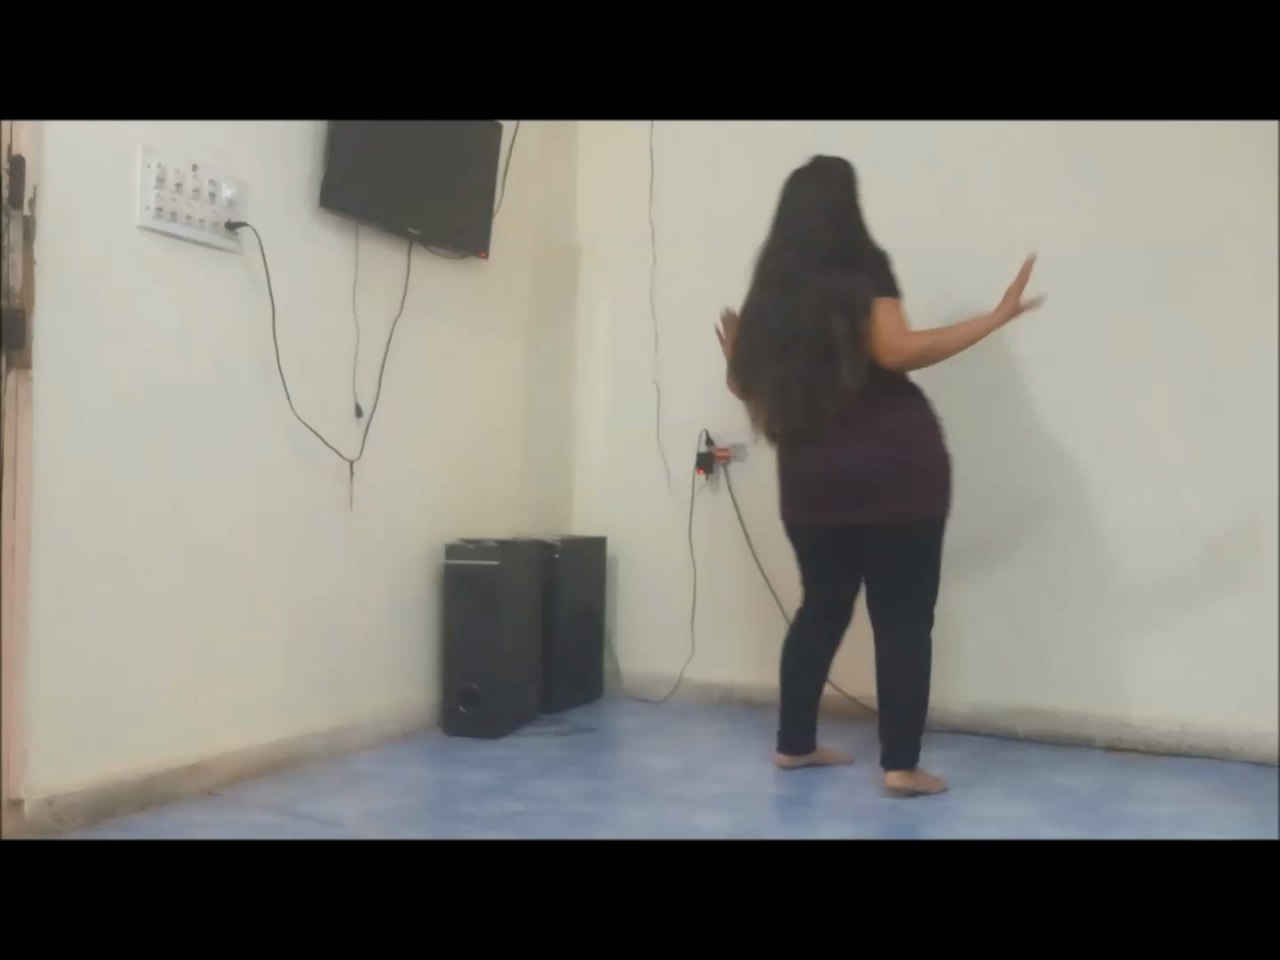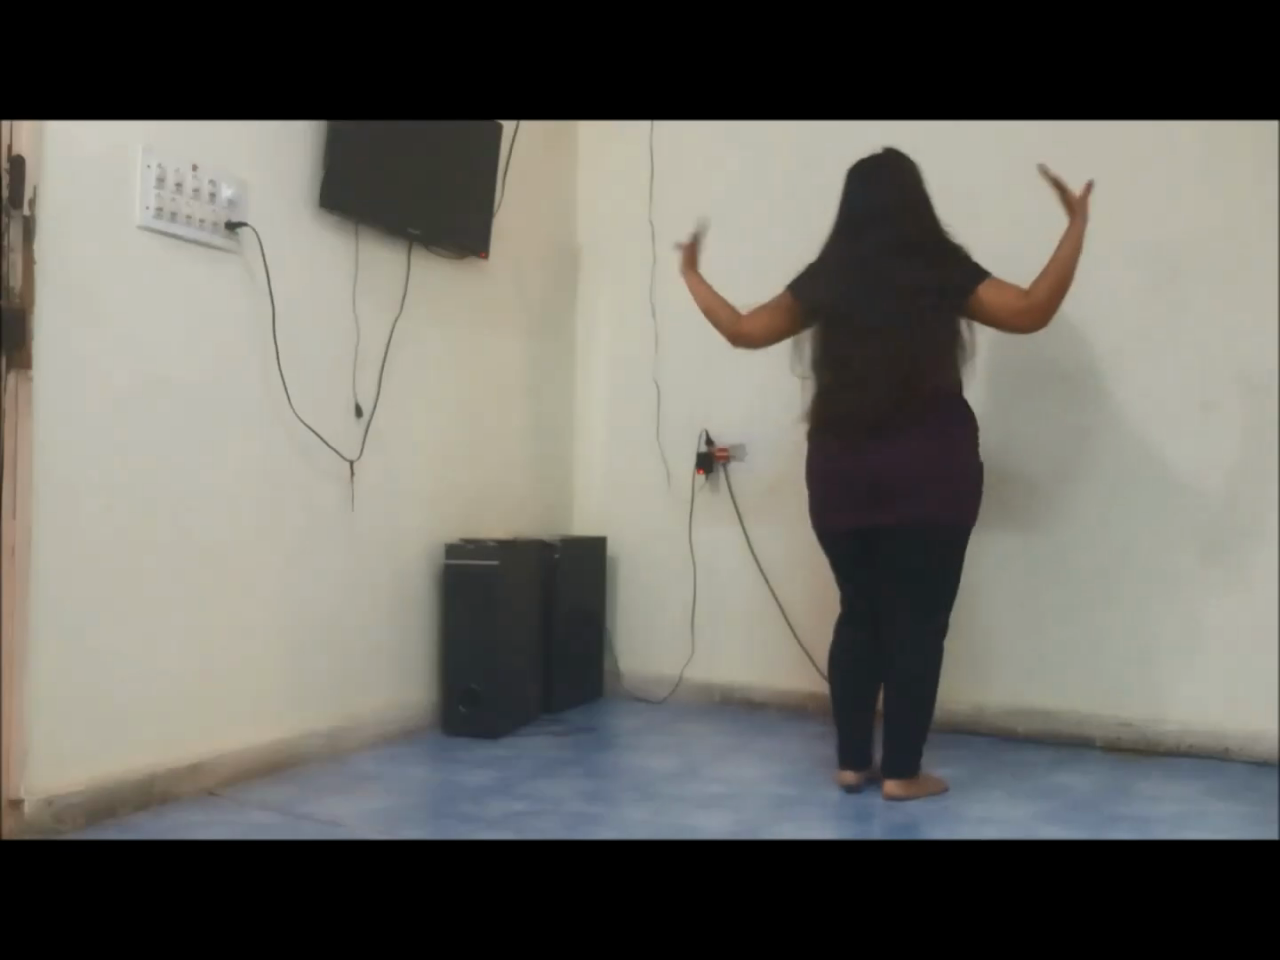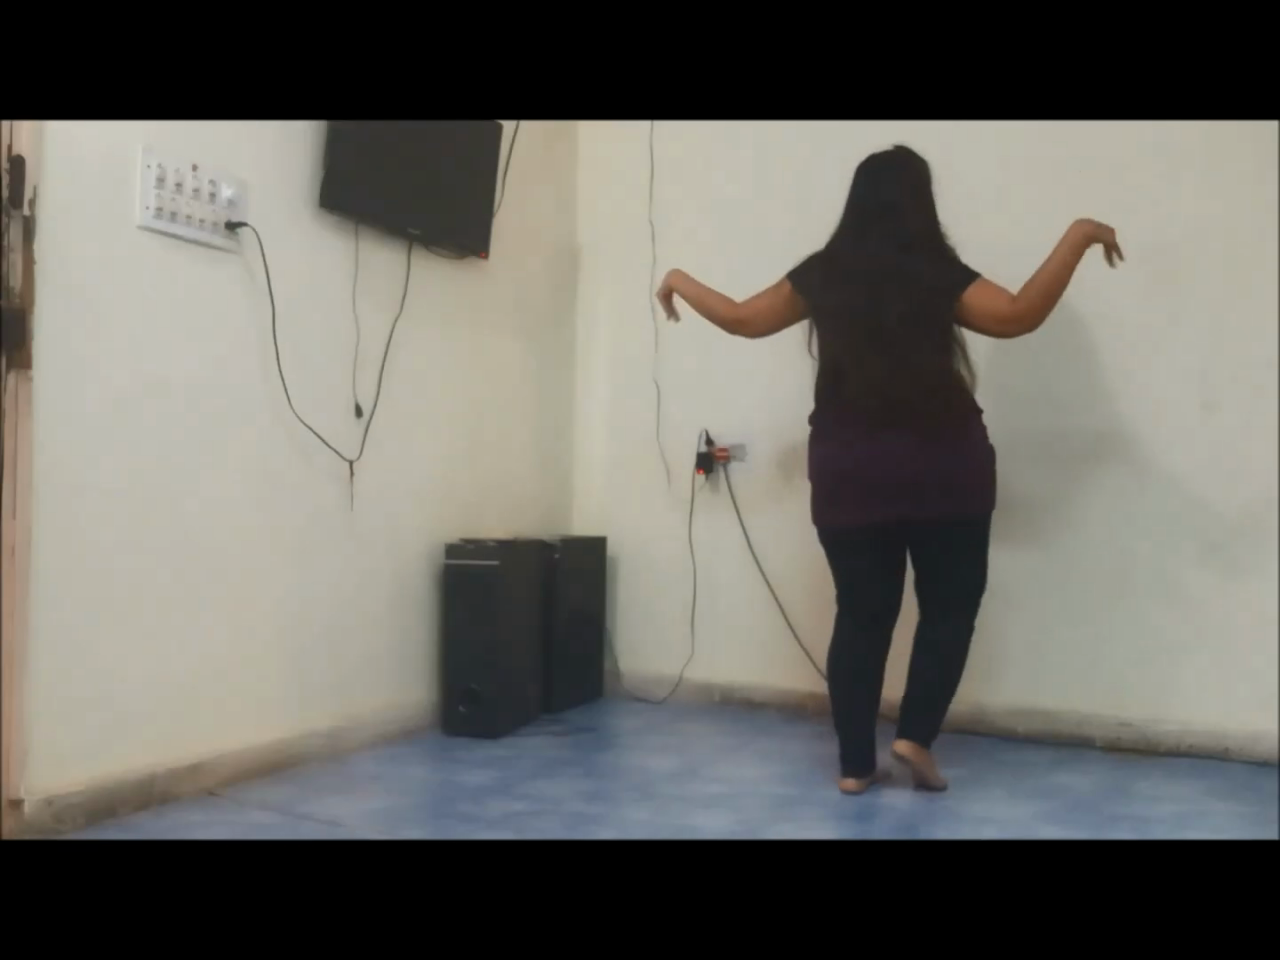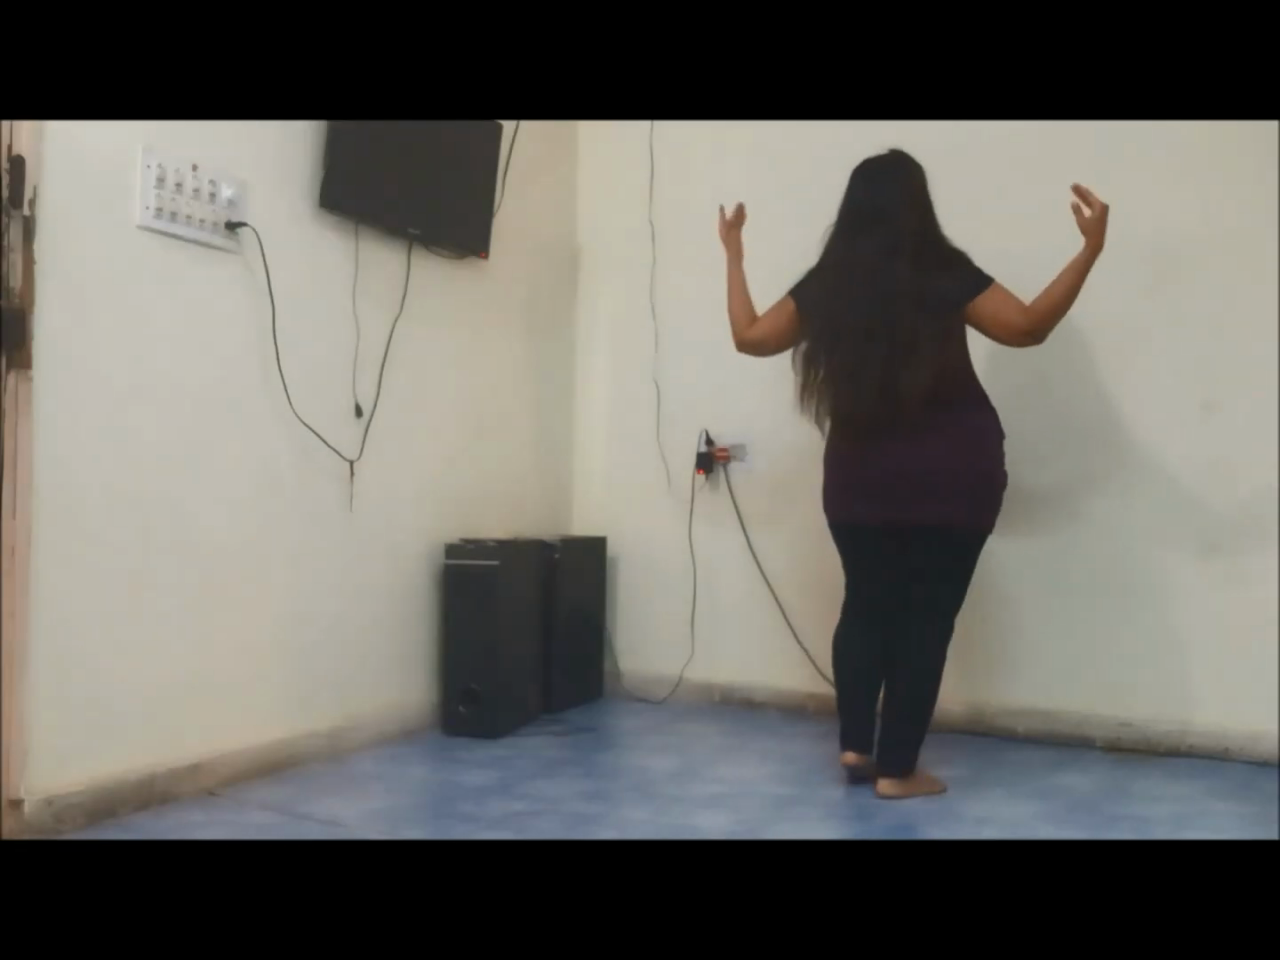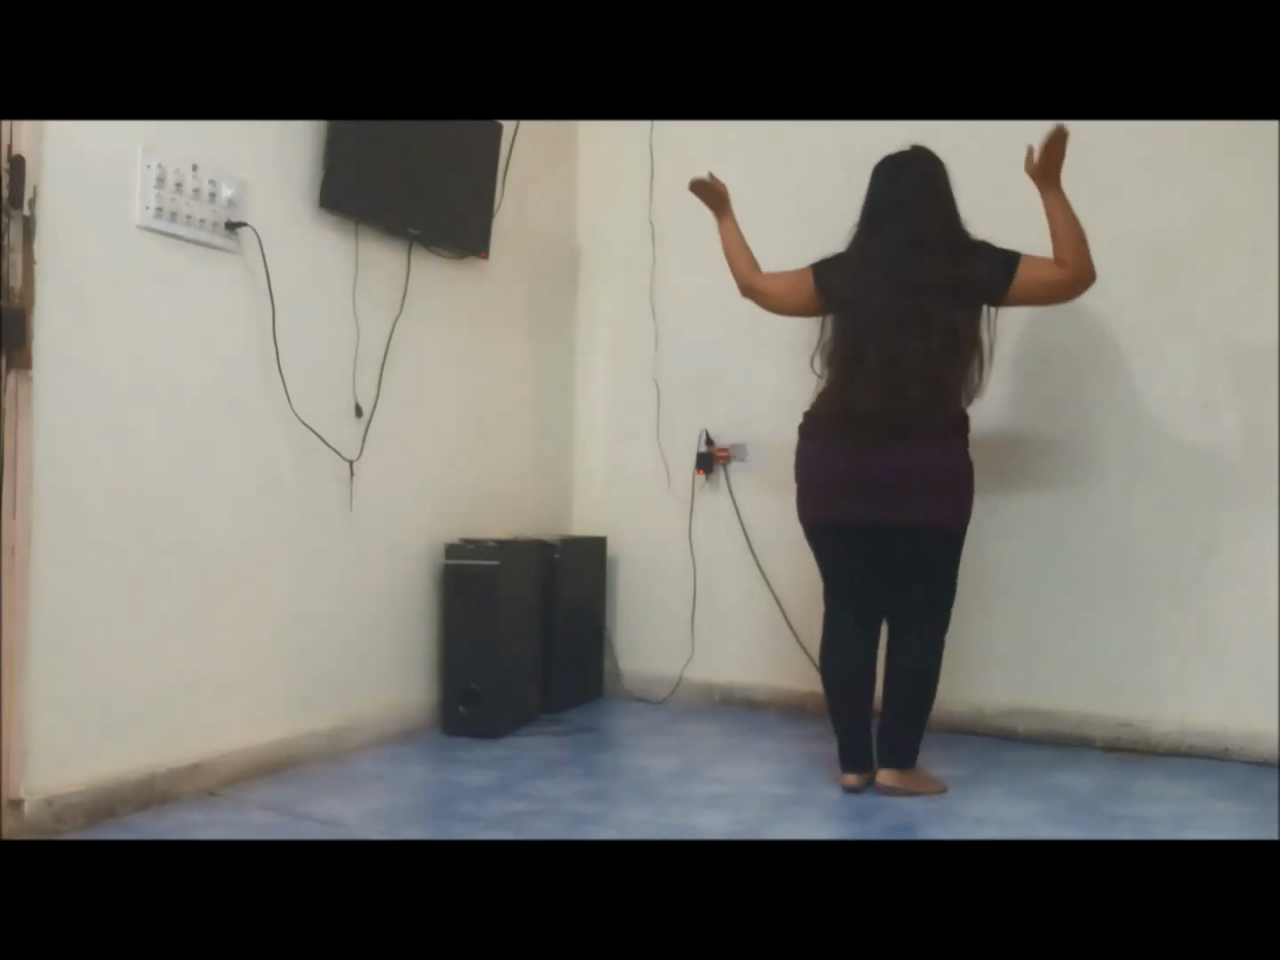
dt=0.4s
person 1, frame 1
left shoulder: (771, 288)
right shoulder: (862, 270)
left elbow: (745, 383)
right elbow: (897, 351)
left wrist: (732, 344)
right wrist: (997, 316)
left hip: (810, 470)
right hip: (892, 463)
left knee: (822, 606)
right knee: (903, 614)
left ankle: (794, 742)
right ankle: (901, 763)
person 1, frame 2
left shoulder: (826, 279)
right shoulder: (941, 271)
left elbow: (743, 332)
right elbow: (1029, 312)
left wrist: (693, 276)
right wrist: (1075, 226)
left hip: (841, 471)
right hip: (930, 472)
left knee: (860, 615)
right knee: (918, 621)
left ankle: (852, 760)
right ankle: (902, 771)
person 1, frame 3
left shoulder: (825, 275)
right shoulder: (936, 273)
left elbow: (743, 319)
right elbow: (1018, 316)
left wrist: (678, 283)
right wrist: (1075, 242)
left hip: (848, 471)
right hip: (943, 467)
left knee: (861, 615)
right knee: (950, 607)
left ankle: (855, 764)
right ankle: (915, 736)
person 1, frame 4
left shoulder: (828, 283)
right shoulder: (942, 275)
left elbow: (750, 337)
right elbow: (1028, 327)
left wrist: (734, 255)
right wrist: (1091, 246)
left hip: (859, 470)
right hip: (949, 471)
left knee: (866, 607)
right knee: (926, 617)
left ankle: (855, 744)
right ankle: (897, 767)
person 1, frame 5
left shoulder: (845, 273)
right shoulder: (967, 269)
left elbow: (757, 288)
right elbow: (1074, 275)
left wrist: (723, 217)
right wrist: (1050, 187)
left hip: (834, 467)
right hip: (926, 474)
left knee: (847, 615)
right knee: (919, 619)
left ankle: (853, 760)
right ankle: (897, 761)
